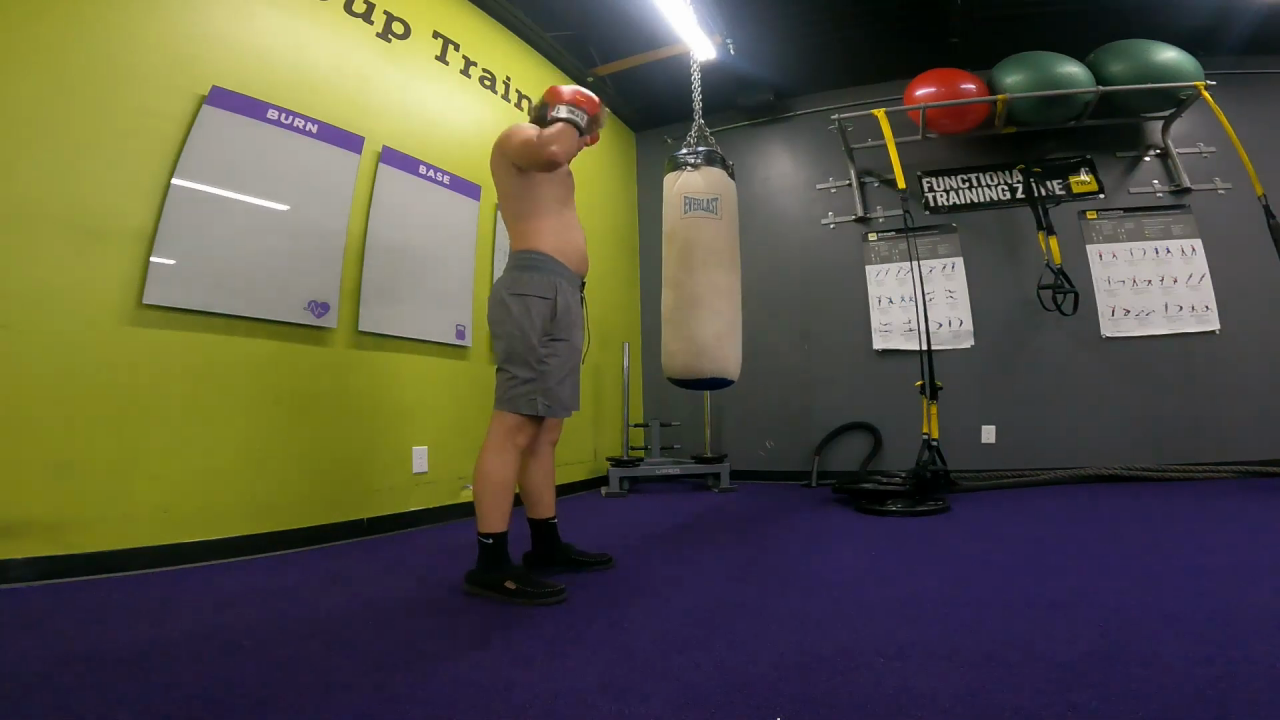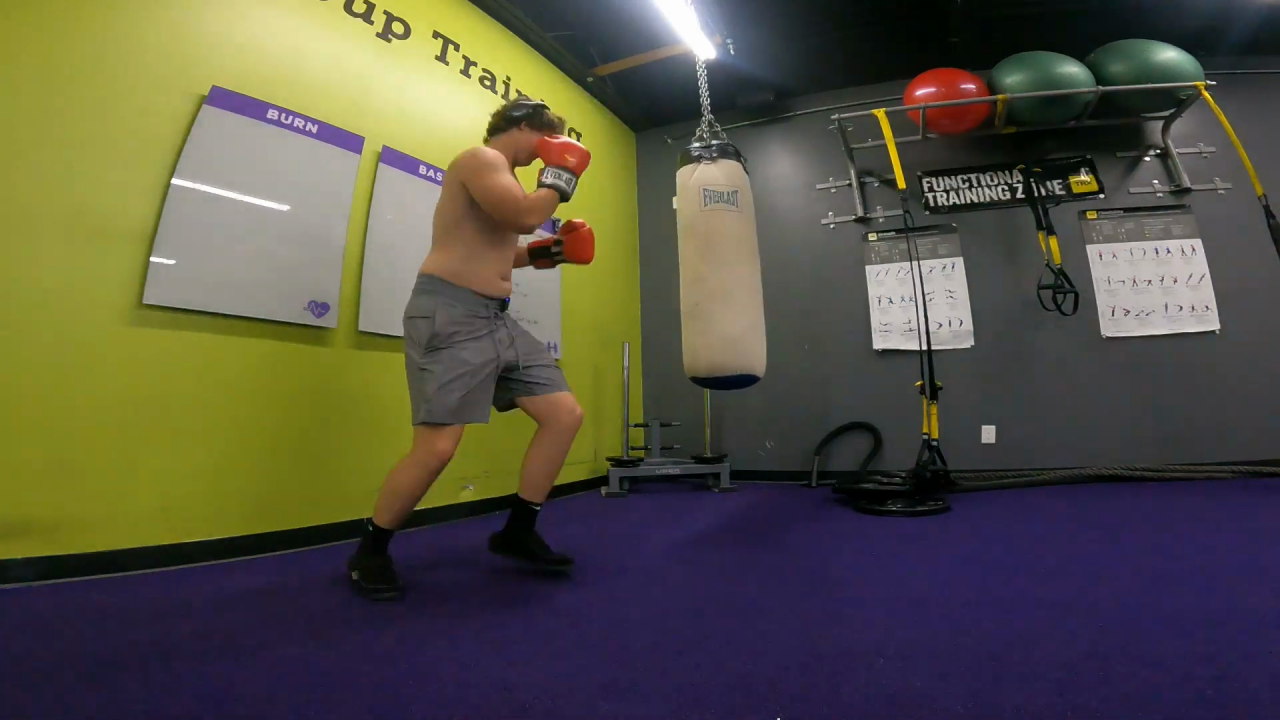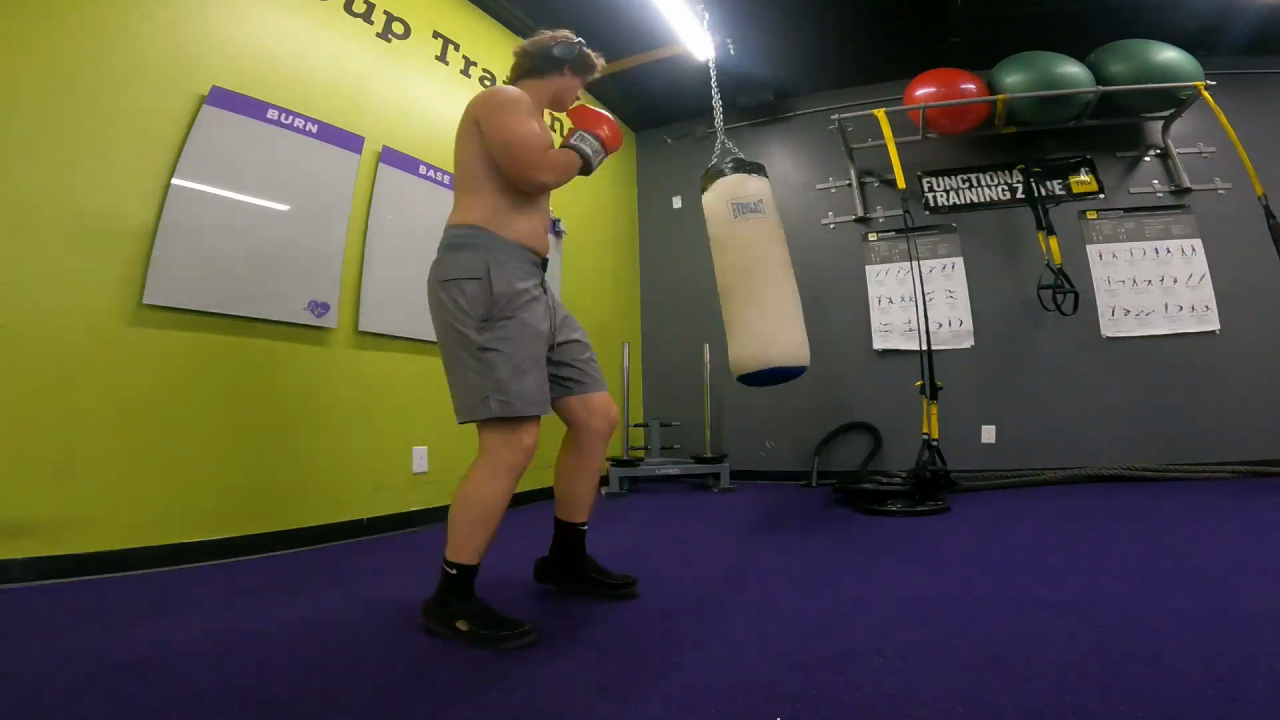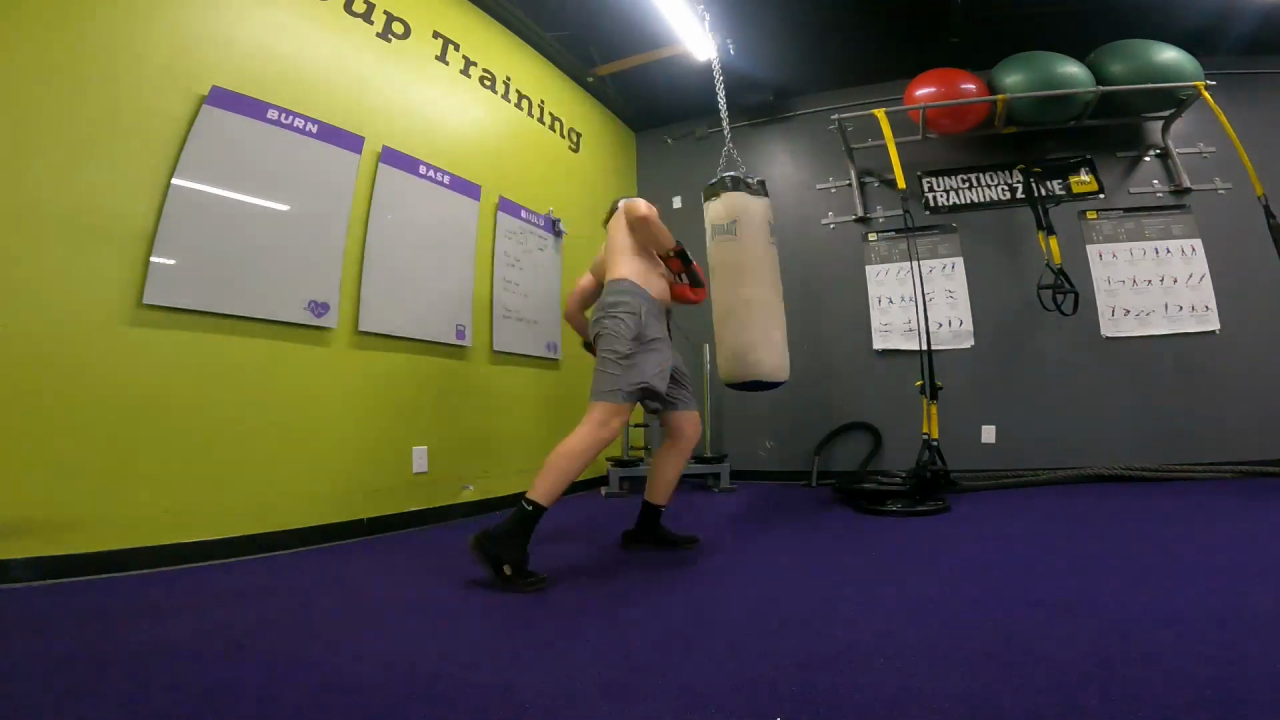
dt=0.3s
person 1, frame 1
left shoulder: (543, 161)
right shoulder: (524, 135)
right elbow: (549, 151)
right wrist: (573, 114)
left hip: (554, 298)
right hip: (539, 295)
left knee: (544, 432)
right knee: (515, 429)
left ankle: (547, 547)
right ankle: (490, 565)
person 1, frame 2
left shoulder: (497, 175)
right shoulder: (479, 160)
right elbow: (518, 216)
left wrist: (545, 252)
right wrist: (557, 180)
left hip: (493, 318)
right hip: (447, 319)
left knee: (565, 415)
right knee: (436, 449)
left ankle: (518, 530)
right ankle: (372, 550)
person 1, frame 3
left shoulder: (530, 125)
right shoulder: (505, 100)
right elbow: (541, 171)
right wrist: (588, 148)
left hip: (525, 286)
right hip: (485, 276)
left knee: (598, 418)
right knee: (513, 441)
left ankle: (568, 557)
person 1, frame 4
left shoulder: (609, 253)
right shoulder: (633, 212)
left elbow: (571, 307)
right elbow: (645, 216)
left wrist: (593, 341)
right wrist: (682, 260)
right hip: (632, 317)
left knee: (687, 428)
right knee: (599, 424)
left ankle: (648, 526)
right ankle: (510, 538)
